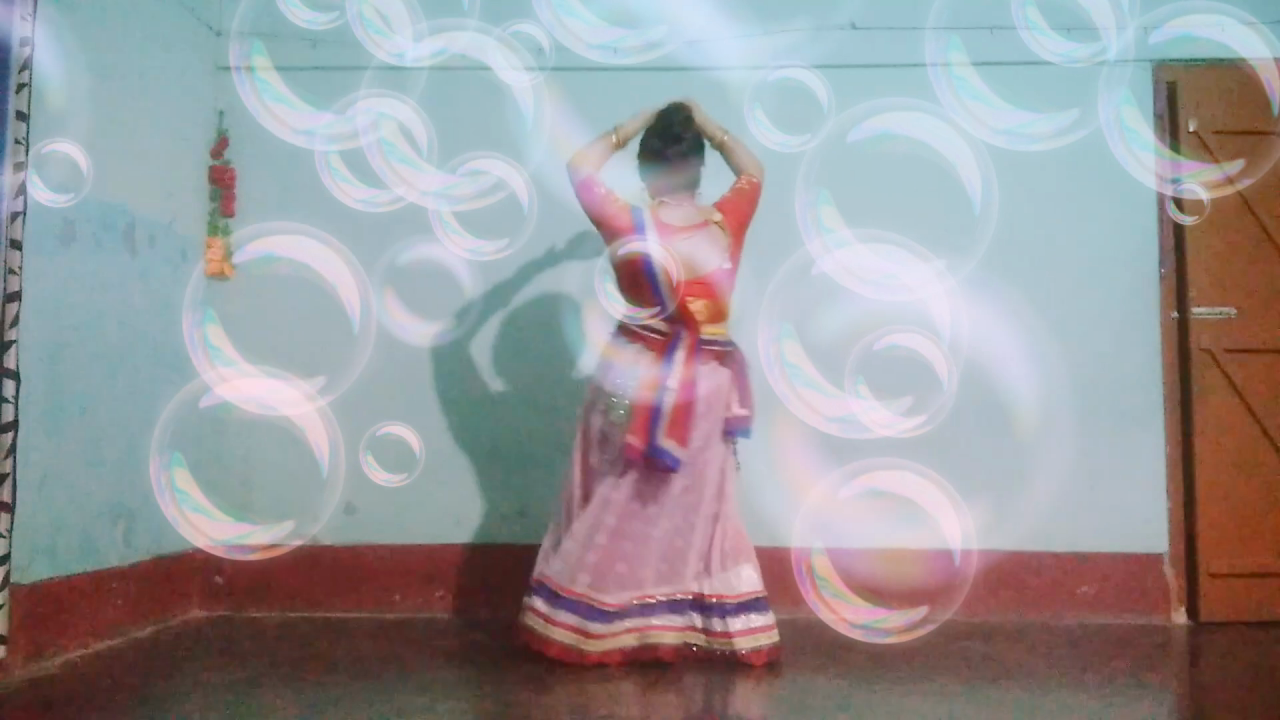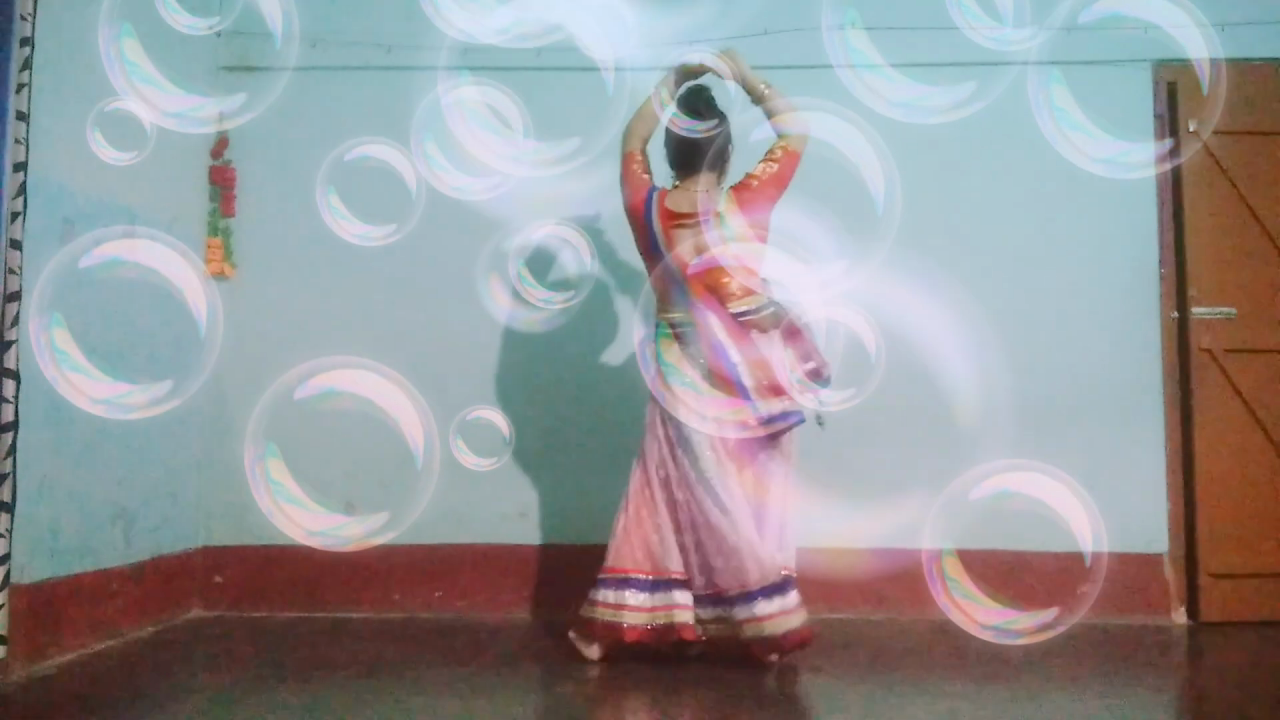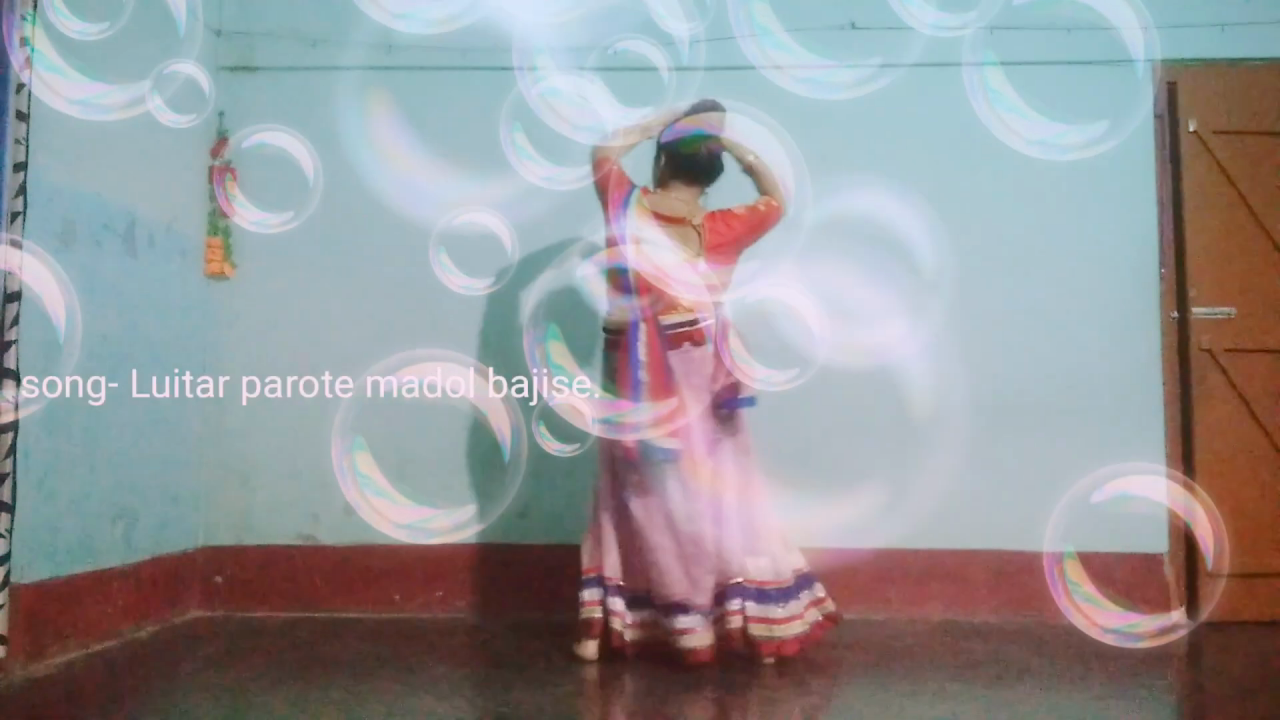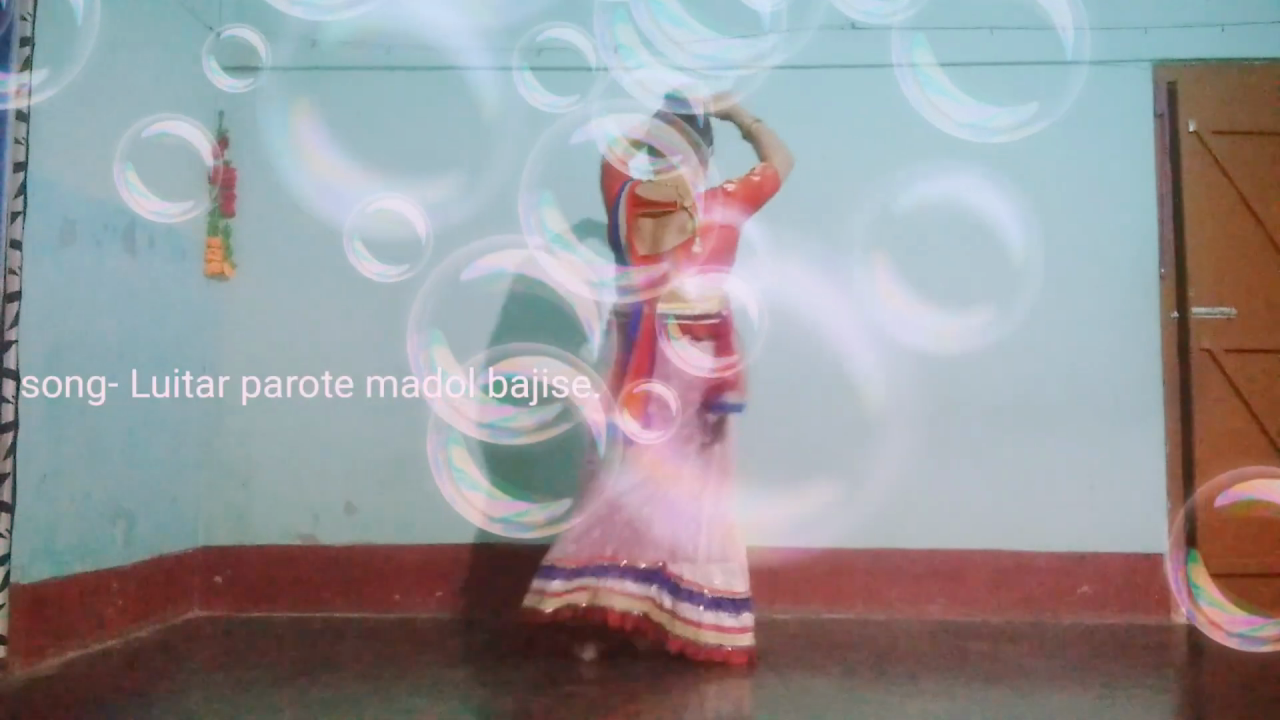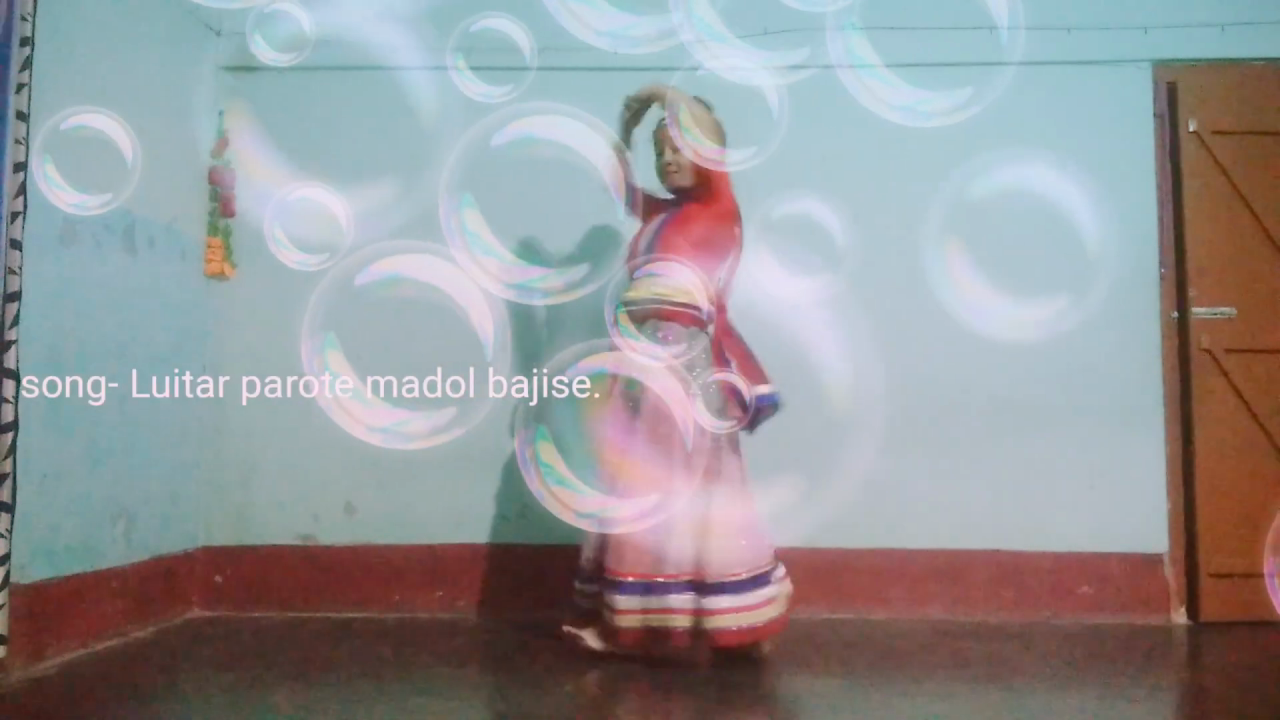
dt=0.5s
person 1, frame 1
left shoulder: (630, 228)
right shoulder: (726, 223)
left elbow: (577, 166)
right elbow: (754, 170)
left wrist: (633, 127)
right wrist: (706, 126)
left hip: (632, 380)
right hip: (702, 388)
left knee: (608, 508)
right knee: (701, 509)
left ankle: (580, 629)
right ankle: (745, 635)
person 1, frame 2
left shoulder: (646, 207)
right shoulder: (745, 206)
left elbow: (631, 144)
right elbow: (794, 136)
left wrist: (669, 84)
right wrist: (745, 77)
left hip: (688, 370)
right hip: (754, 369)
left knee: (663, 497)
right knee: (757, 500)
left ankle: (604, 631)
right ankle: (766, 630)
person 1, frame 3
left shoulder: (623, 206)
right shoulder: (721, 231)
left elbow: (603, 153)
right elbow: (779, 199)
left wrist: (663, 123)
right wrist: (735, 144)
left hip: (632, 377)
right hip: (699, 378)
left knee: (630, 500)
right knee: (722, 497)
left ankle: (599, 630)
right ankle: (765, 627)
person 1, frame 4
left shoulder: (623, 197)
right shoulder: (722, 209)
right elbow: (781, 160)
left wrist: (662, 119)
right wrist: (738, 114)
left hip: (635, 365)
right hip: (700, 366)
left knee: (621, 488)
right knee: (694, 495)
left ankle: (594, 623)
right ankle: (712, 631)
person 1, frame 5
left shoulder: (715, 200)
right shoulder: (668, 210)
left elbow: (704, 126)
right elbow: (629, 183)
left wrist: (660, 95)
right wrist: (627, 128)
left hip: (675, 359)
left knee: (656, 487)
right knee: (693, 487)
left ankle: (631, 622)
right ankle: (727, 617)
